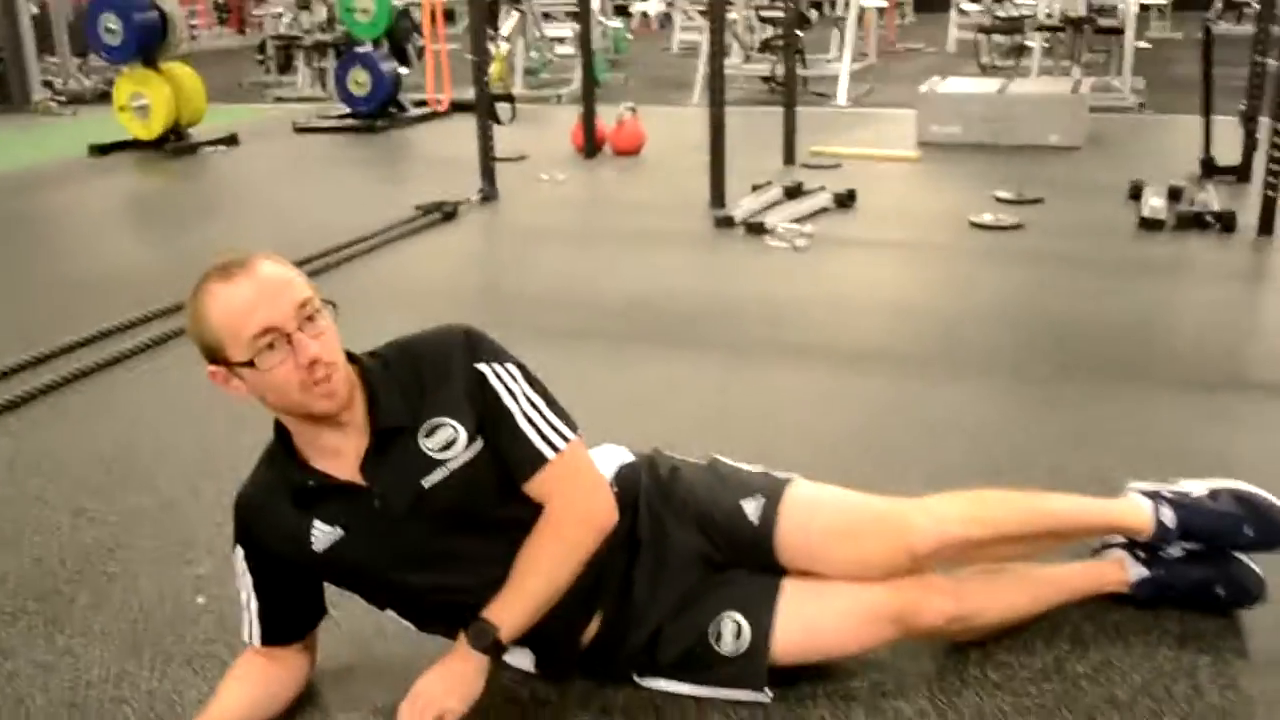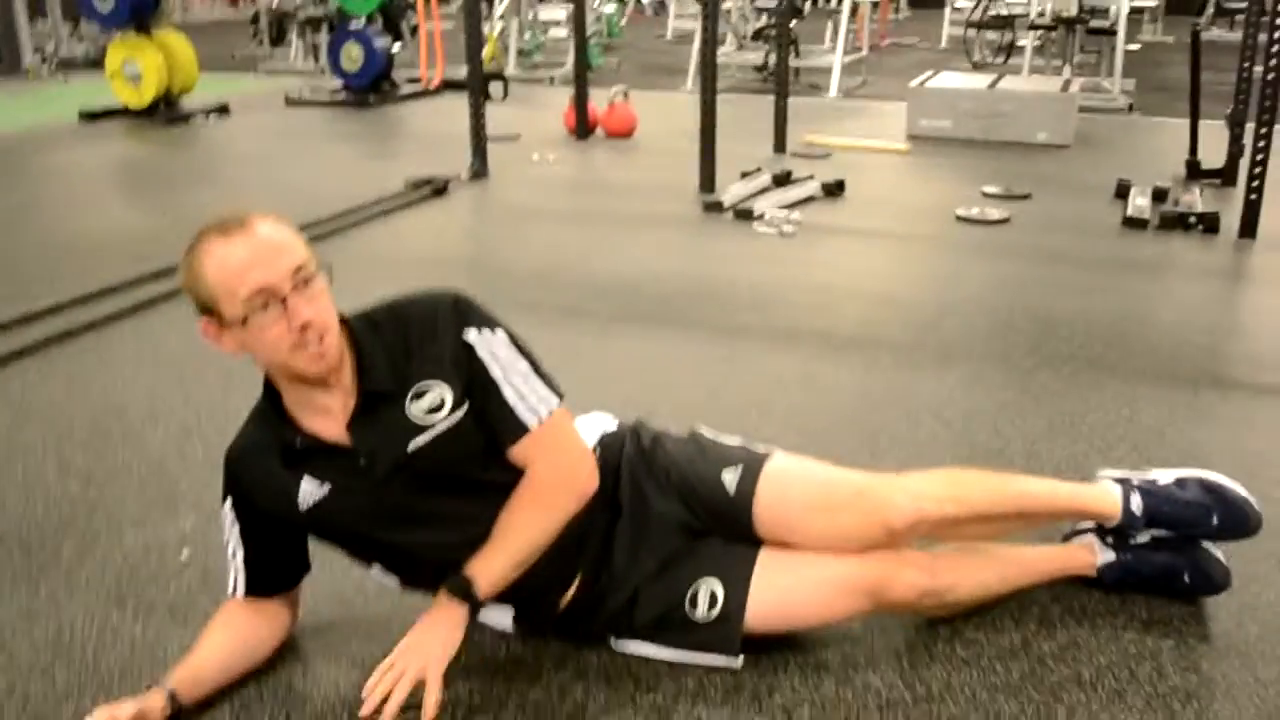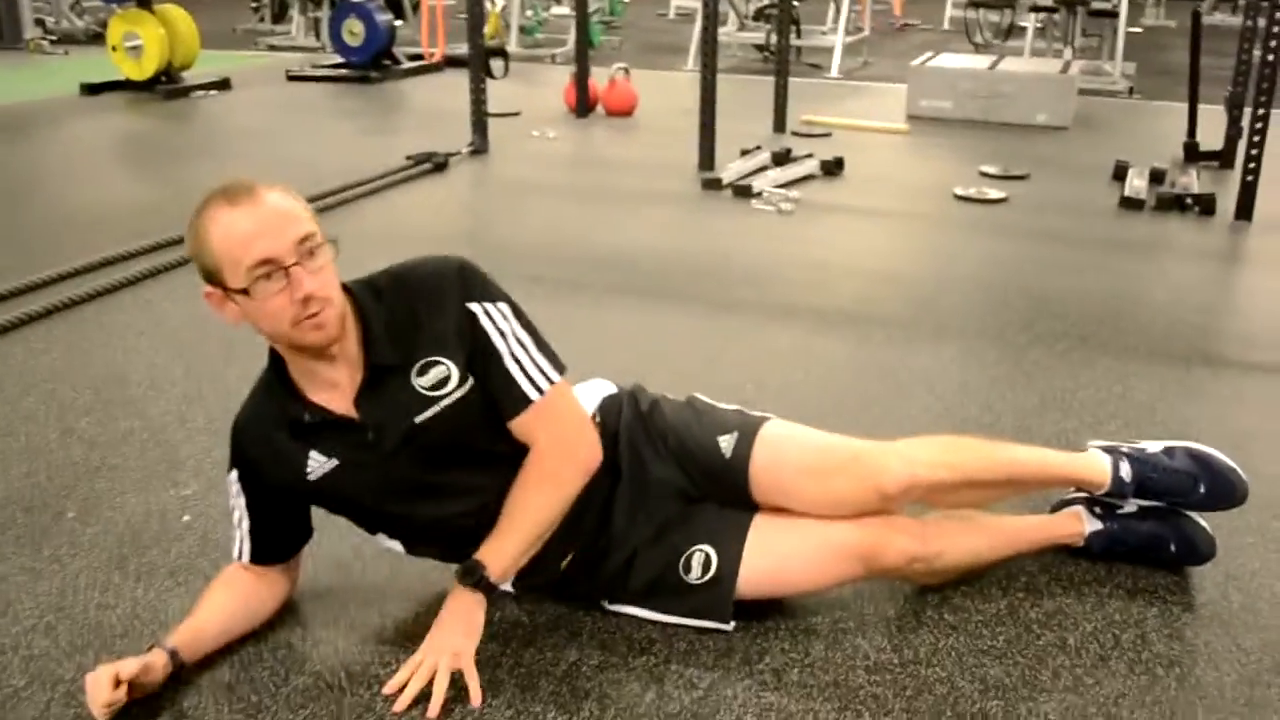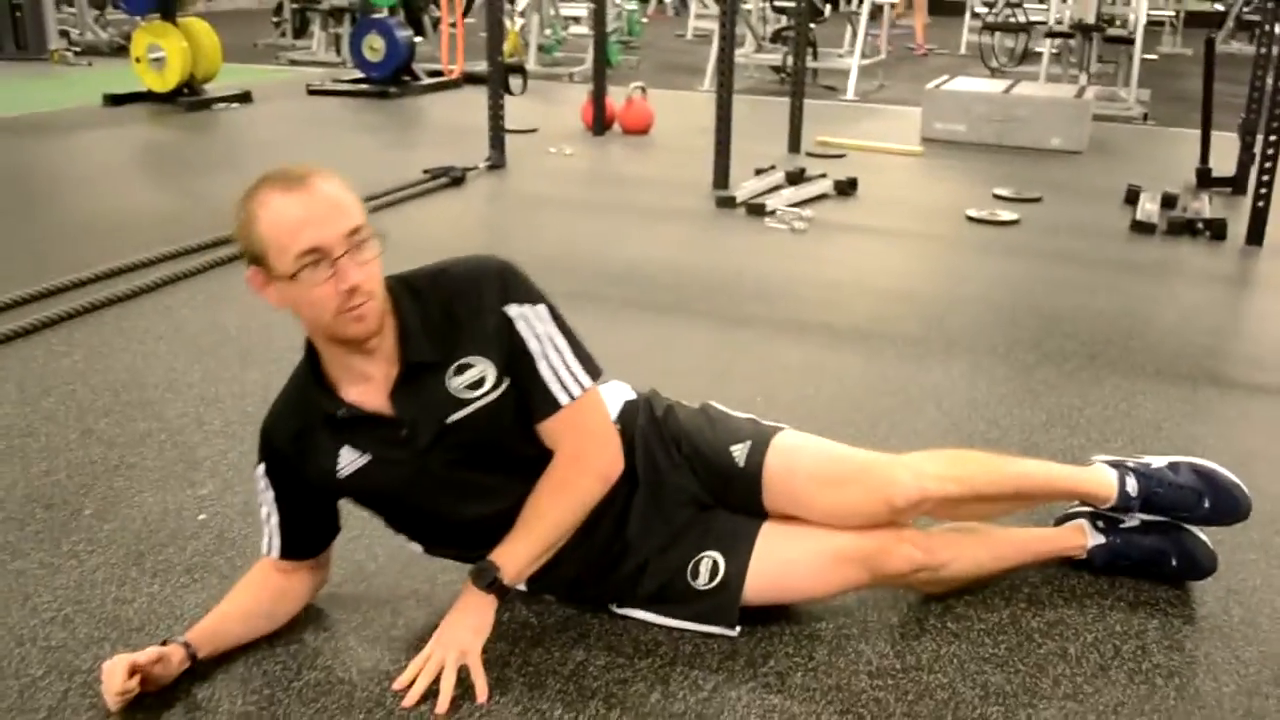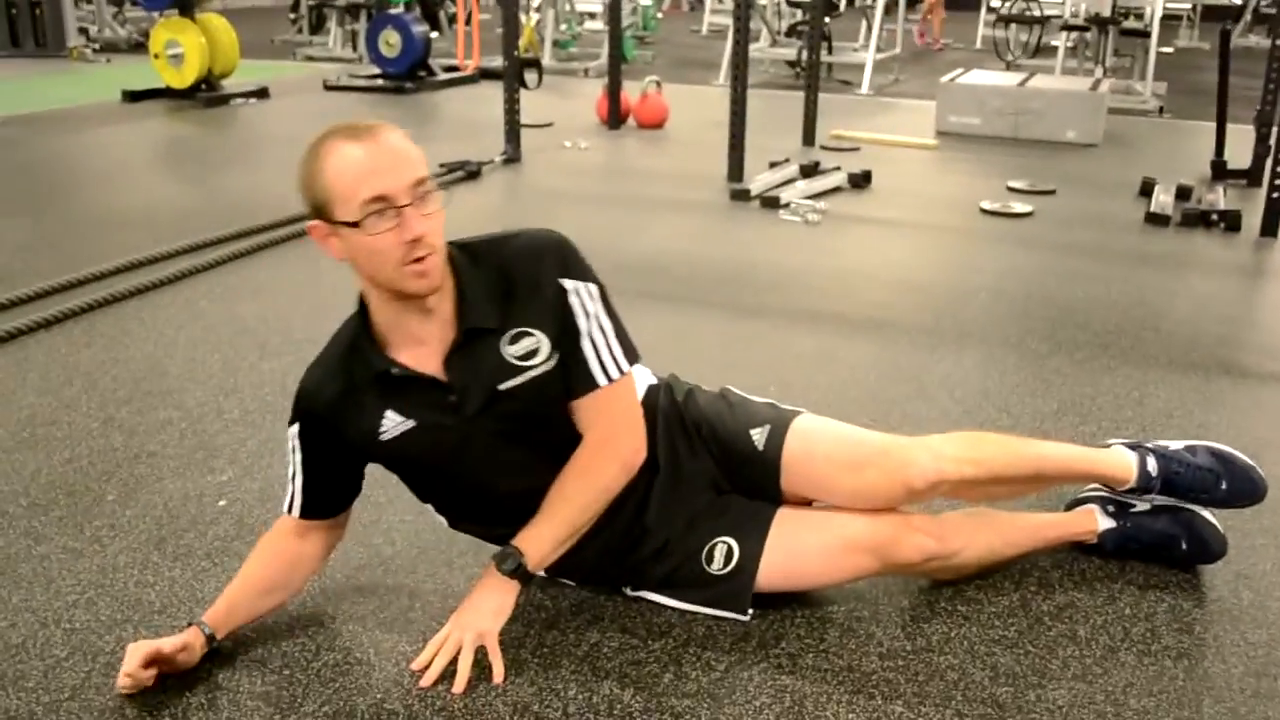
dt=0.2s
person 1, frame 1
left shoulder: (447, 364)
right shoulder: (276, 518)
left elbow: (586, 498)
left hip: (660, 515)
left knee: (906, 540)
right knee: (916, 608)
left ankle: (1148, 514)
right ankle: (1133, 575)
person 1, frame 2
left shoulder: (432, 328)
right shoulder: (259, 473)
left elbow: (566, 466)
right elbow: (262, 607)
left wrist: (449, 608)
left hip: (637, 480)
right hip: (600, 597)
left knee: (883, 514)
right knee: (890, 583)
left ankle: (1120, 499)
right ankle: (1101, 560)
person 1, frame 3
left shoulder: (441, 294)
right shoulder: (267, 442)
left elbow: (567, 443)
right elbow: (263, 572)
left wrist: (468, 592)
left hip: (636, 445)
right hip: (599, 561)
left knee: (876, 478)
right knee: (879, 546)
left ankle: (1103, 469)
right ankle: (1087, 530)
person 1, frame 4
left shoulder: (479, 295)
right shoulder: (299, 437)
left elbow: (592, 450)
right elbow: (290, 570)
left wrist: (481, 593)
left hip: (659, 451)
right hip: (616, 562)
left knee: (889, 491)
right knee: (888, 557)
left ankle: (1110, 481)
right ankle: (1091, 540)
person 1, frame 5
left shoulder: (534, 268)
right shoulder: (337, 397)
left elbow: (618, 437)
right elbow: (309, 531)
left wrist: (504, 574)
right wrist: (201, 634)
left hip: (683, 436)
right hip: (631, 544)
left knee: (906, 475)
right knee: (899, 545)
left ankle: (1127, 466)
right ankle: (1102, 527)
